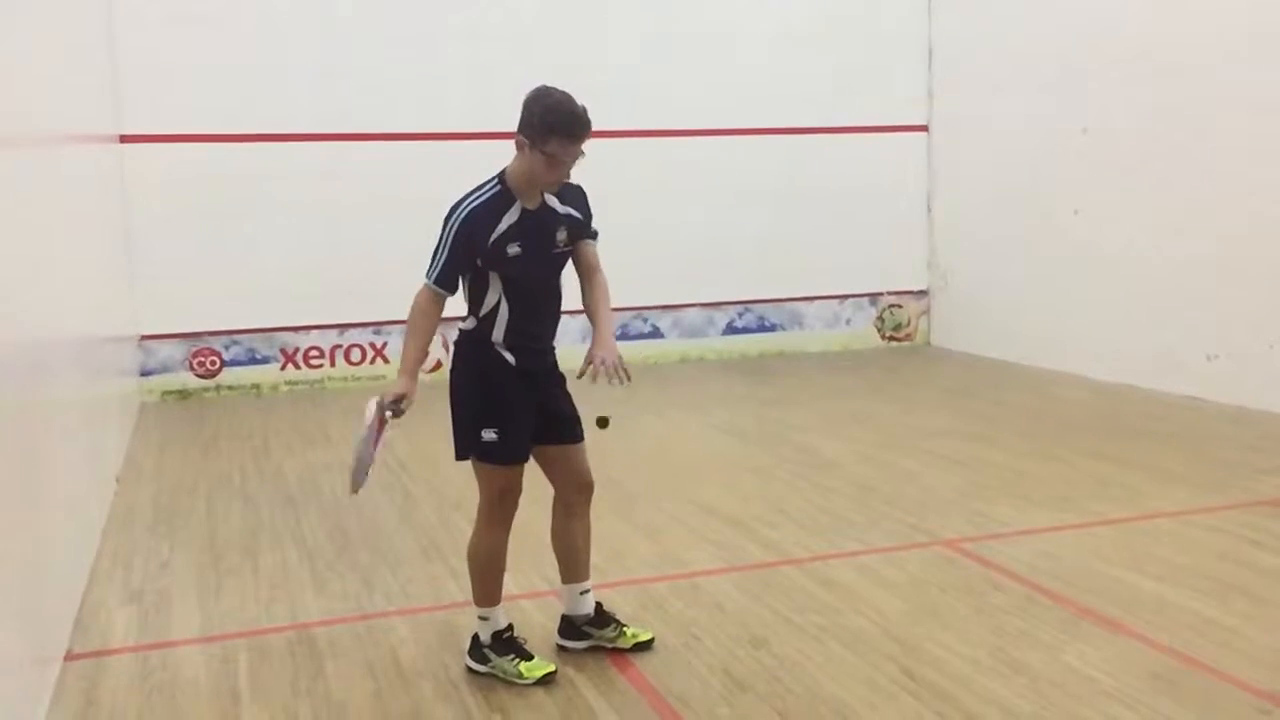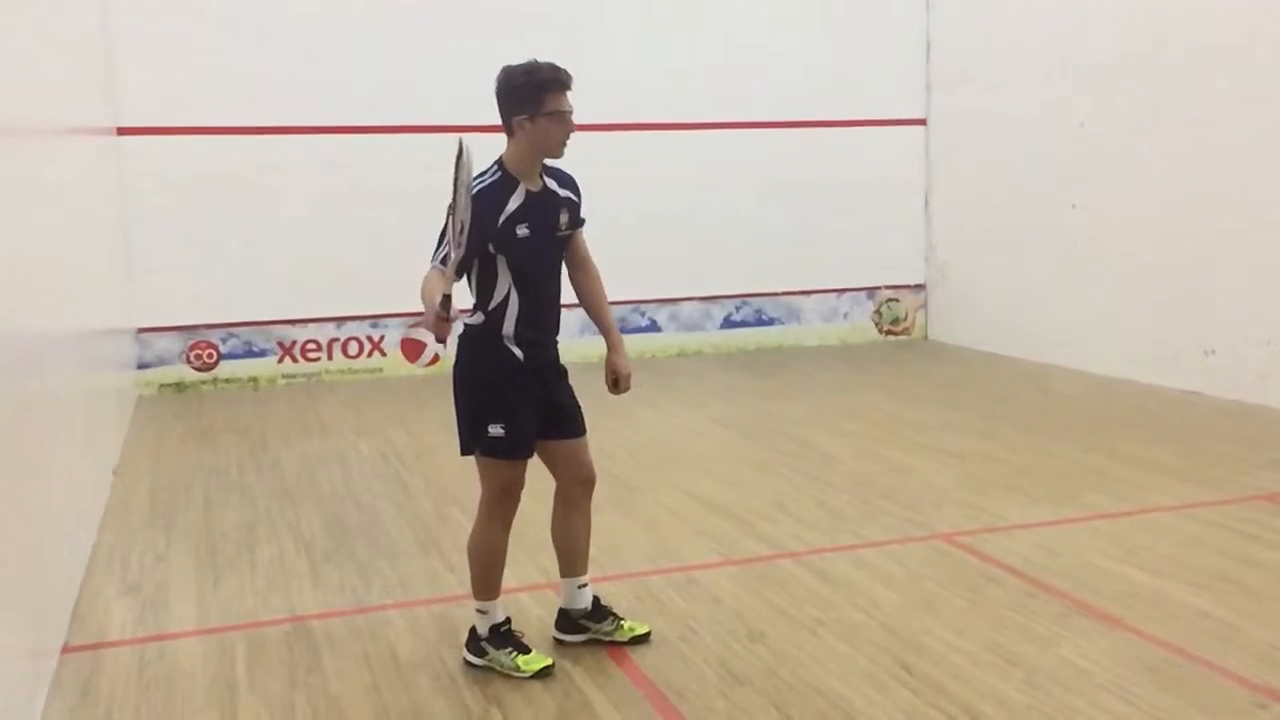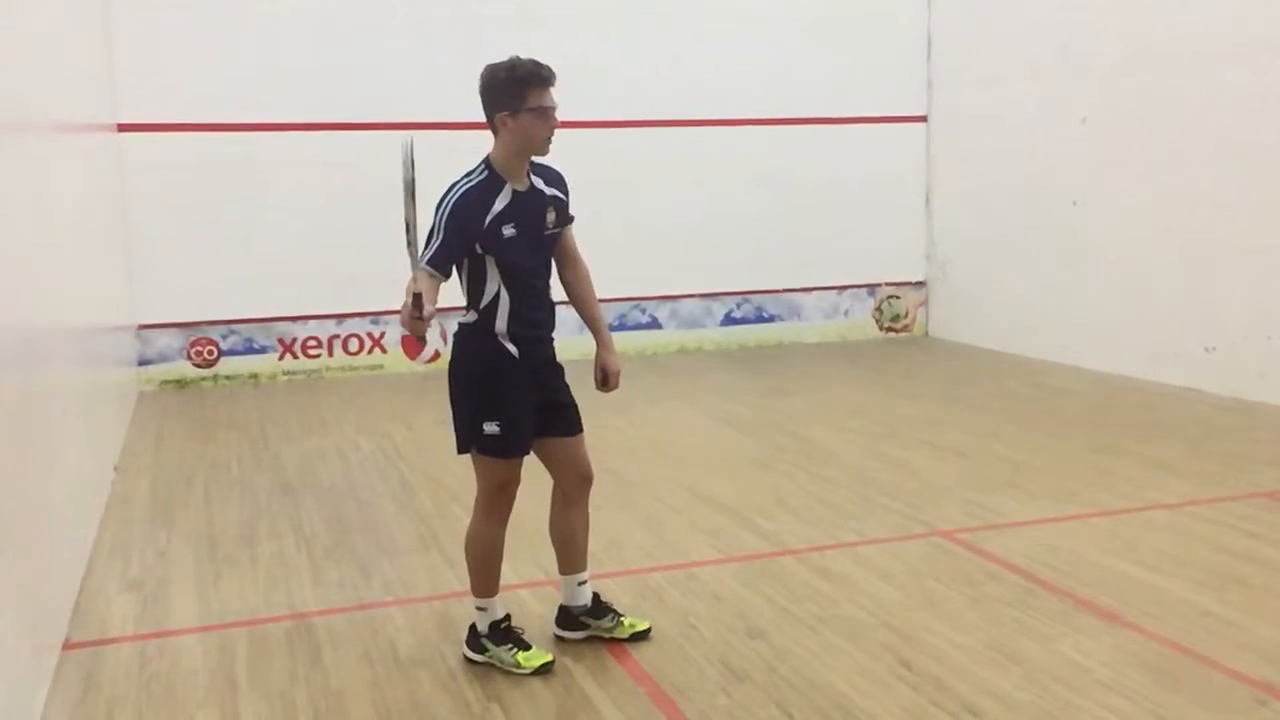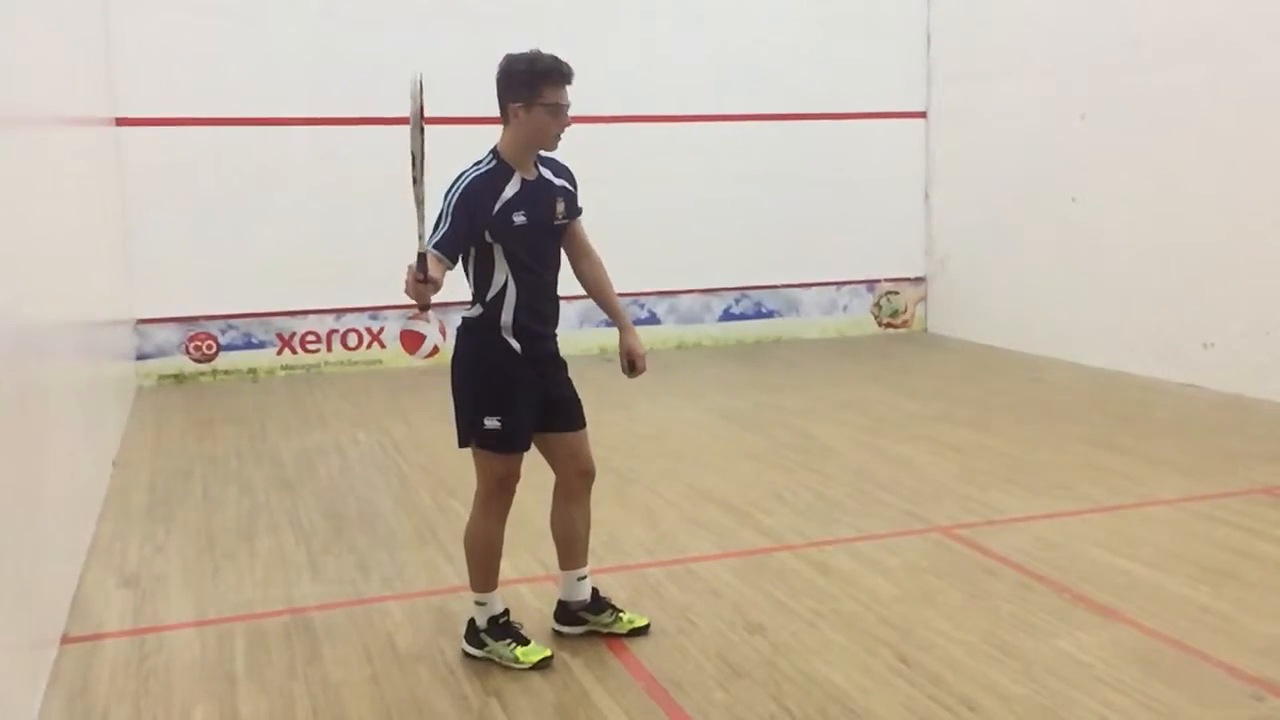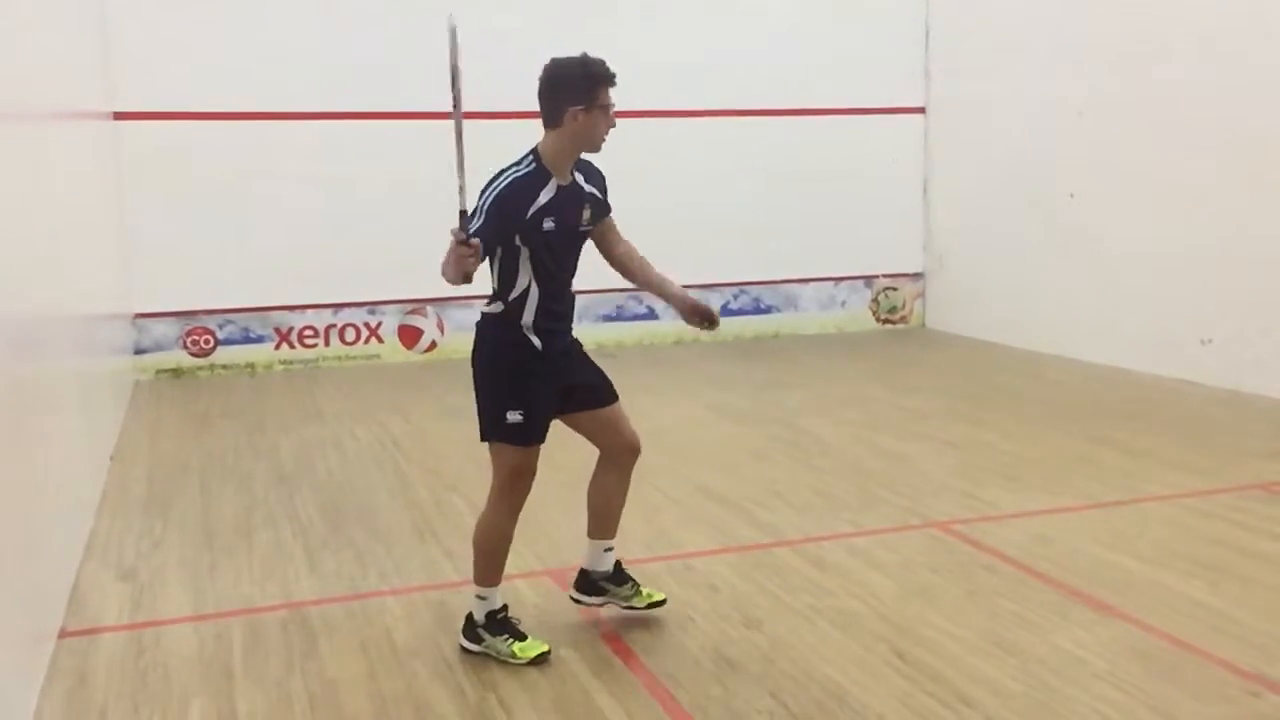
dt=1s
person 1, frame 1
left shoulder: (571, 201)
right shoulder: (475, 215)
left elbow: (591, 274)
right elbow: (432, 296)
left wrist: (604, 336)
right wrist: (408, 374)
left hip: (541, 367)
right hip: (489, 373)
left knee: (577, 484)
right knee: (500, 502)
left ankle: (581, 615)
right ankle: (490, 639)
person 1, frame 2
left shoulder: (563, 188)
right shoulder: (481, 198)
left elbow: (581, 267)
right elbow: (440, 272)
left wrist: (614, 343)
right wrist: (438, 306)
left hip: (543, 360)
right hip: (493, 367)
left knee: (578, 478)
right knee: (501, 496)
left ankle: (578, 608)
right ankle: (487, 632)
person 1, frame 3
left shoulder: (552, 185)
right shoulder: (467, 199)
left elbow: (570, 264)
right elbow: (430, 271)
left wrist: (603, 341)
right wrist: (419, 304)
left hip: (540, 357)
right hip: (488, 366)
left knee: (576, 475)
right knee: (497, 495)
left ankle: (579, 605)
right ankle: (487, 629)
person 1, frame 4
left shoulder: (559, 178)
right shoulder: (475, 188)
left elbow: (582, 255)
right elbow: (438, 259)
left wrist: (624, 325)
right wrist: (424, 281)
left hip: (542, 353)
right hip: (492, 359)
left knee: (578, 470)
right knee: (497, 488)
left ankle: (576, 600)
right ankle: (486, 624)
person 1, frame 5
left shoulder: (588, 180)
right shoulder: (511, 187)
left elbow: (616, 248)
right elbow: (459, 265)
left wrist: (676, 297)
right wrist: (460, 262)
left hip: (560, 344)
right hip: (512, 352)
left knee: (622, 442)
right knee: (513, 483)
left ankle: (598, 572)
right ankle: (485, 618)
